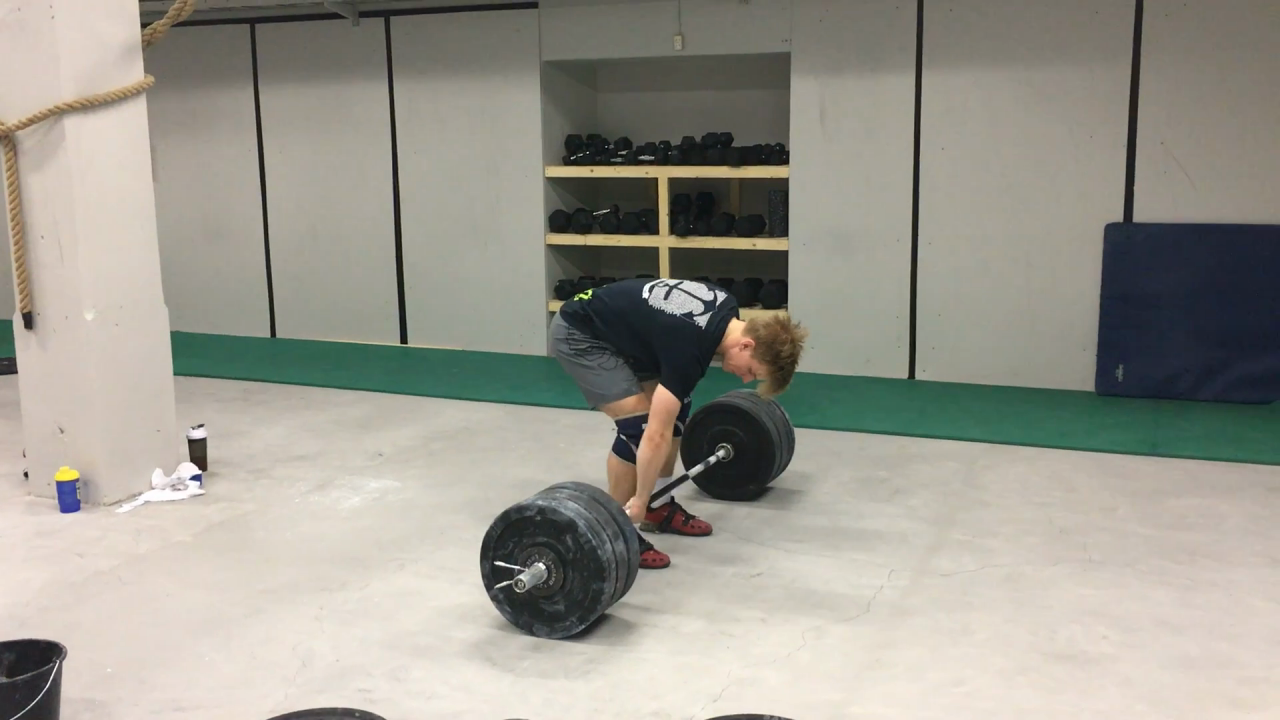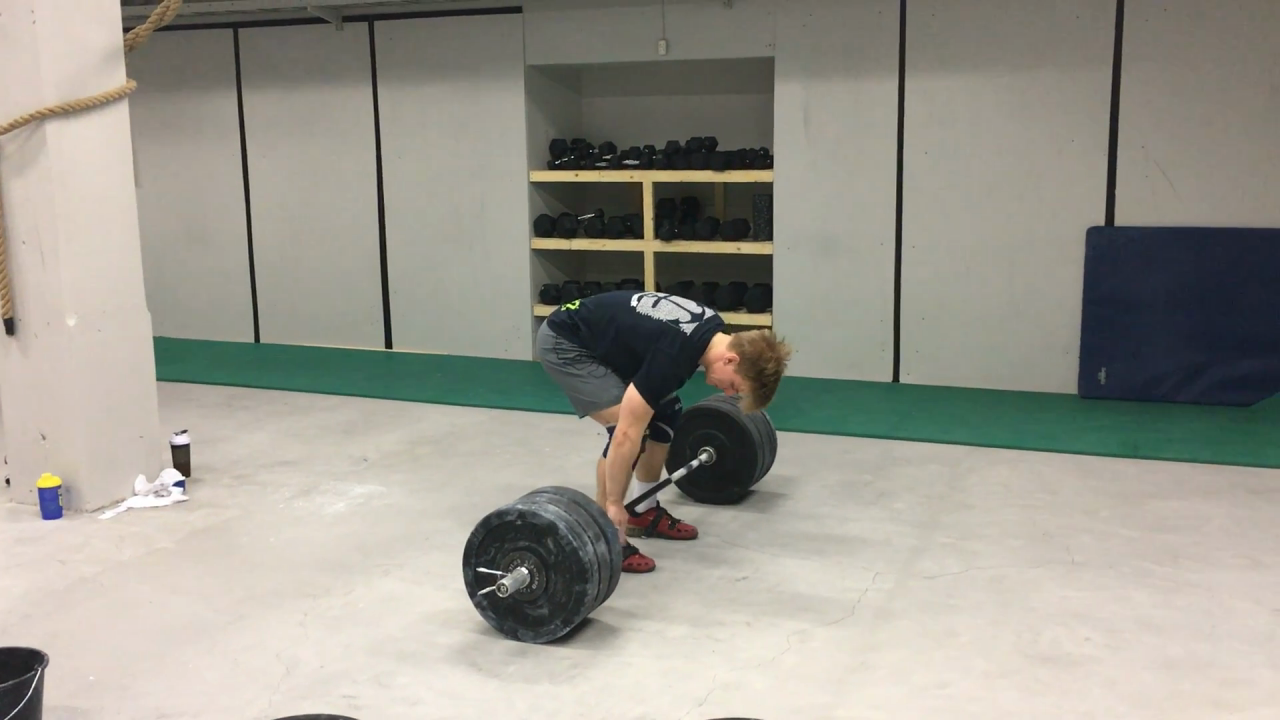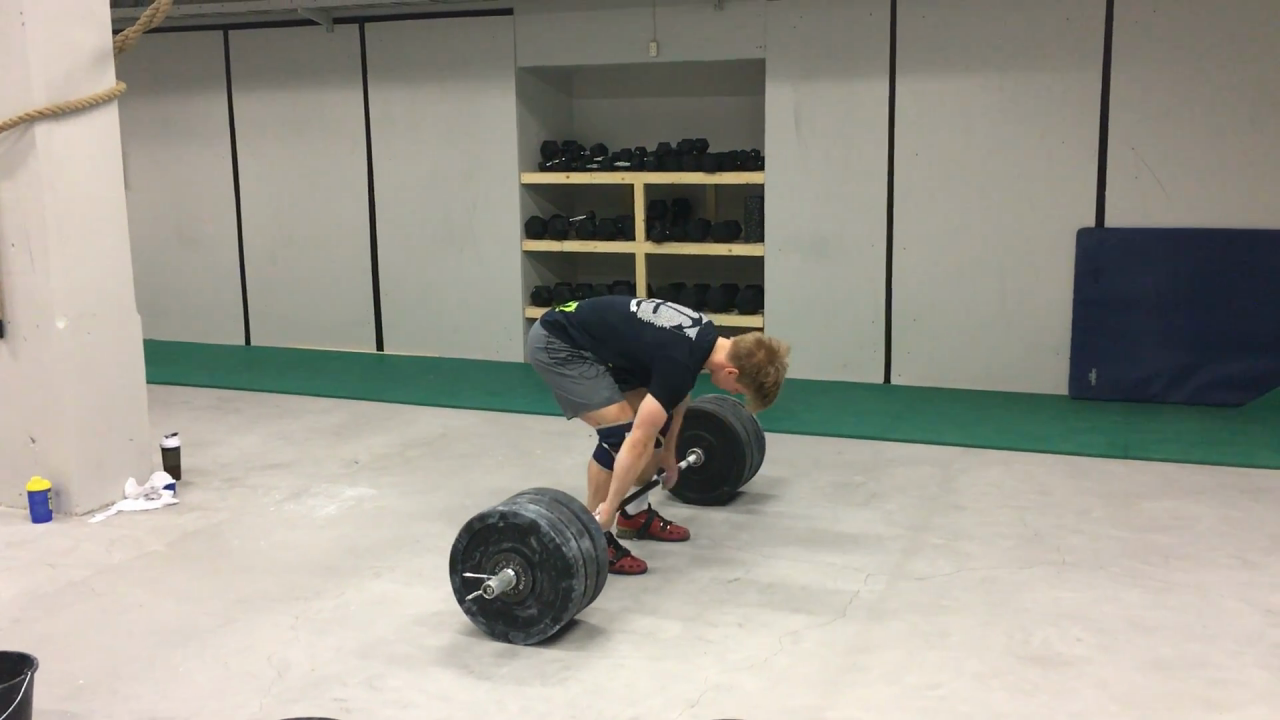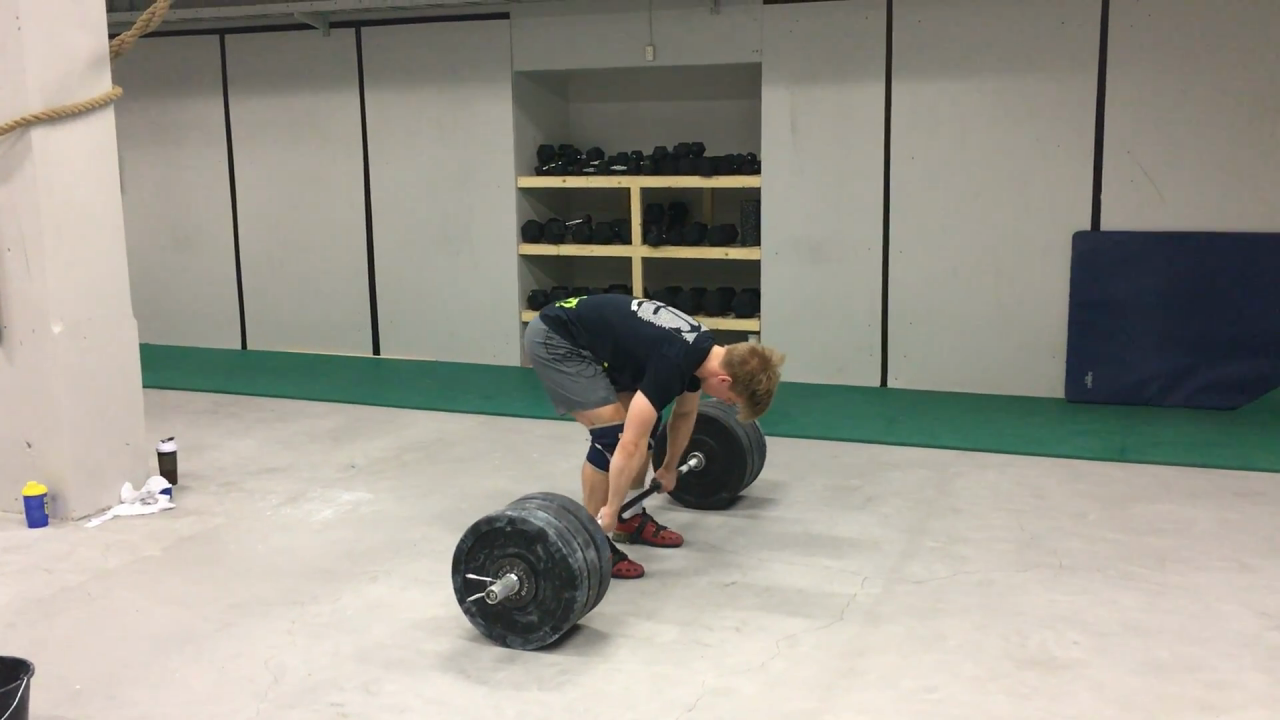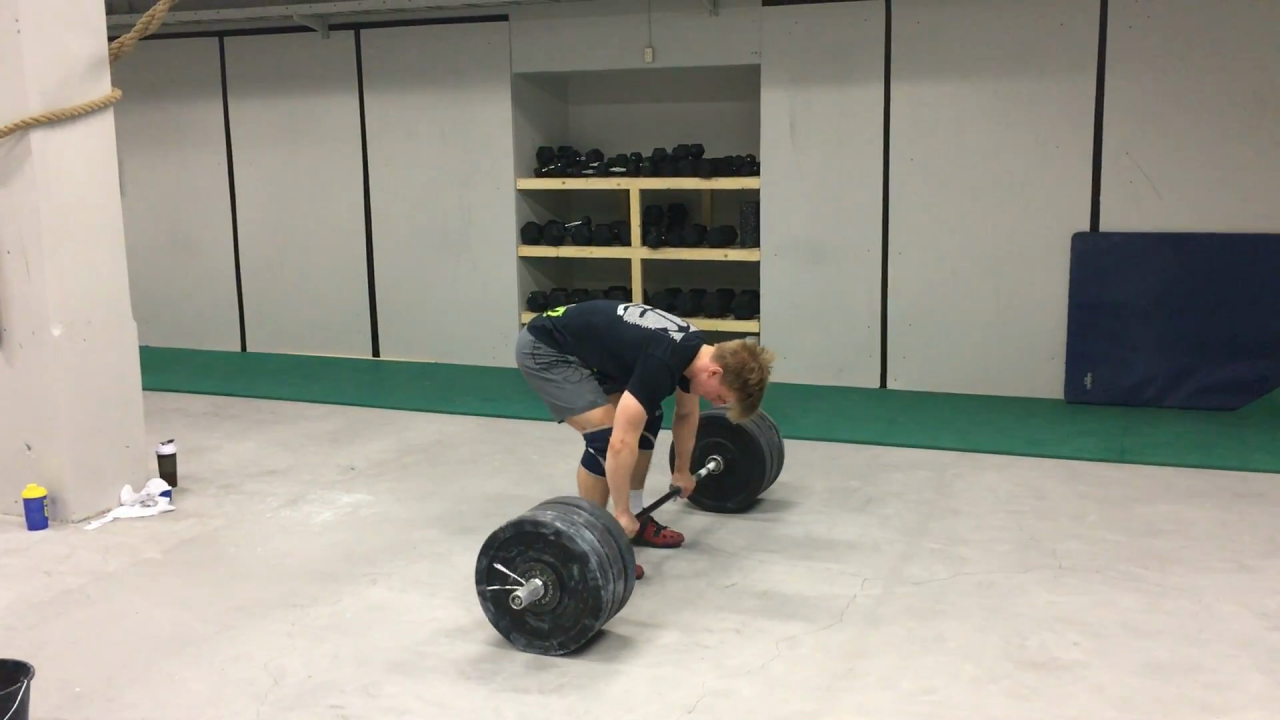
dt=0.5s
person 1, frame 1
left shoulder: (727, 309)
right shoulder: (688, 347)
right elbow: (656, 433)
right wrist: (639, 501)
left hip: (614, 326)
right hip: (578, 333)
left knee: (676, 405)
right knee: (637, 421)
left ankle: (661, 508)
person 1, frame 2
left shoulder: (712, 329)
right shoulder: (673, 356)
right elbow: (626, 434)
right wrist: (614, 504)
left hip: (600, 338)
right hip: (563, 343)
left knee: (665, 411)
right knee: (631, 427)
left ankle: (644, 512)
person 1, frame 3
left shoulder: (707, 335)
right shoulder: (681, 360)
left elbow: (674, 399)
right elbow: (639, 440)
left wrist: (670, 454)
right wrist: (609, 509)
left hip: (589, 338)
right hip: (556, 344)
left knee: (655, 418)
right knee: (620, 430)
left ankle: (635, 514)
person 1, frame 4
left shoulder: (702, 349)
right shoulder: (672, 363)
left elbow: (685, 412)
right elbow: (631, 443)
left wrist: (669, 468)
right wrist: (611, 510)
left hip: (588, 337)
right hip: (554, 340)
left knee: (643, 422)
right knee: (612, 431)
left ankle: (631, 519)
person 1, frame 5
left shoulder: (695, 349)
right shoulder: (661, 363)
left elbow: (686, 414)
right elbow: (621, 442)
left wrist: (682, 471)
right wrist: (621, 513)
left hip: (583, 347)
right hip: (545, 349)
left knee: (646, 418)
right knee: (605, 434)
left ankle: (635, 520)
